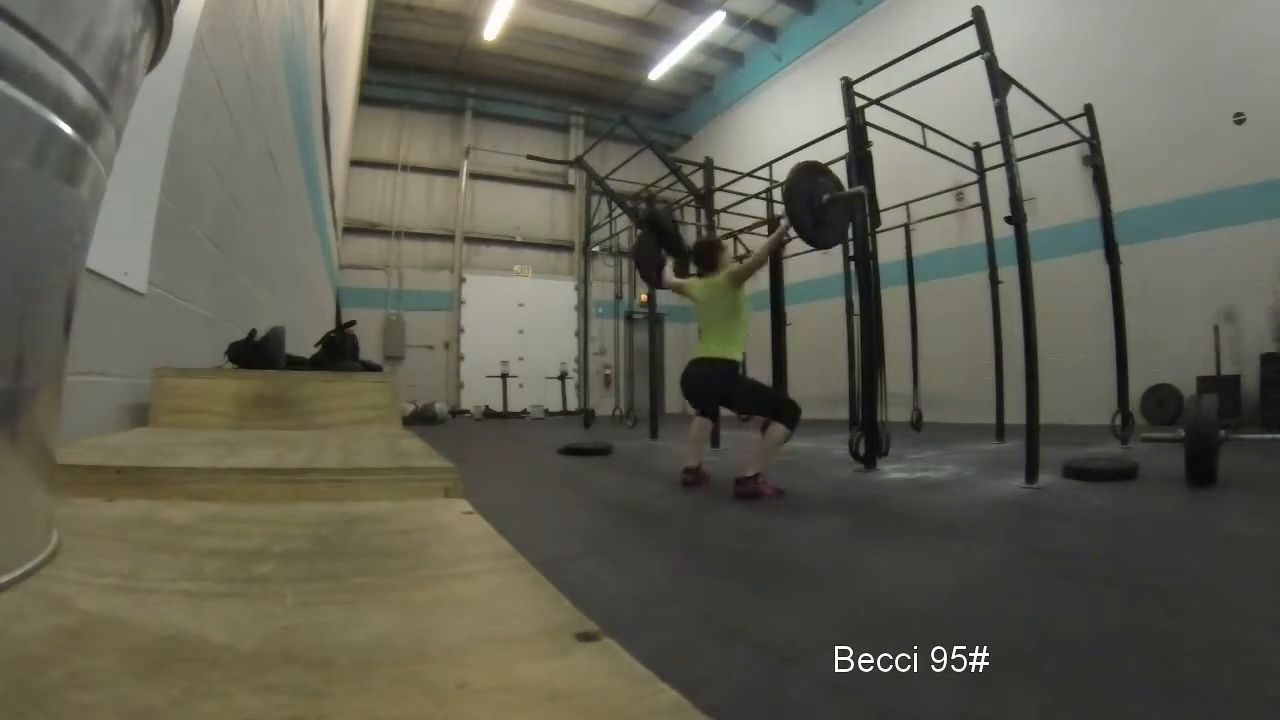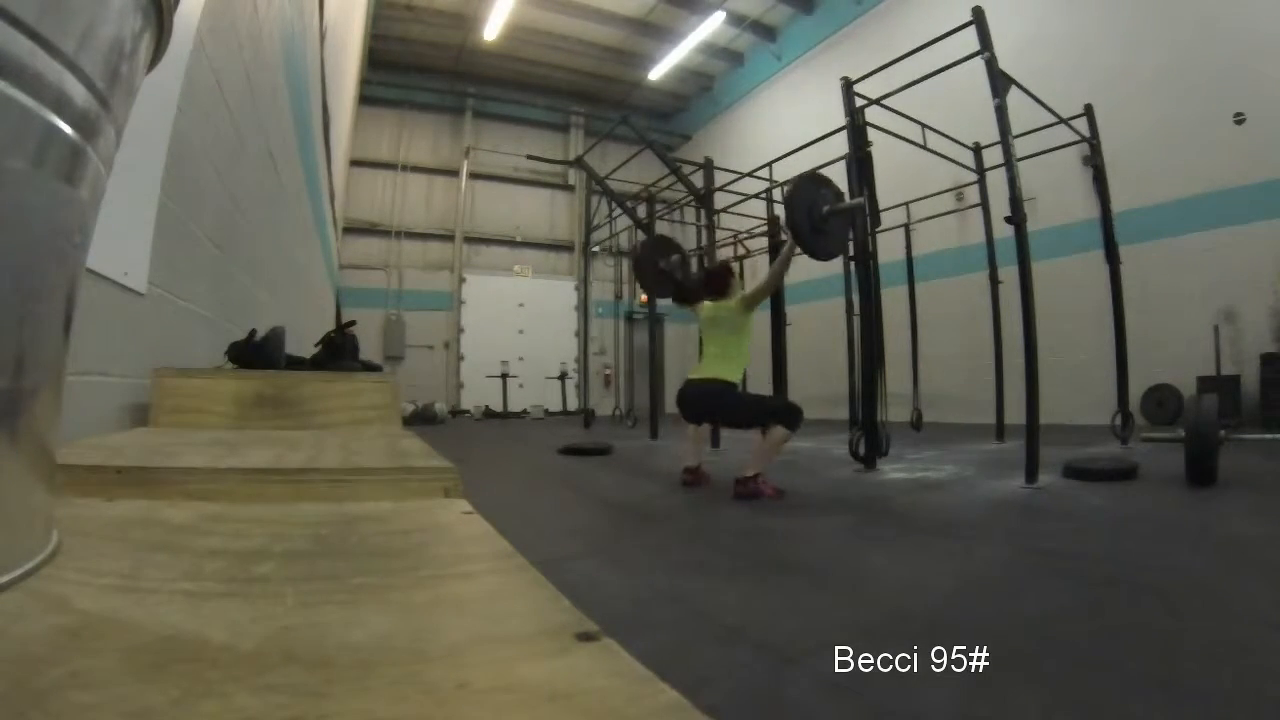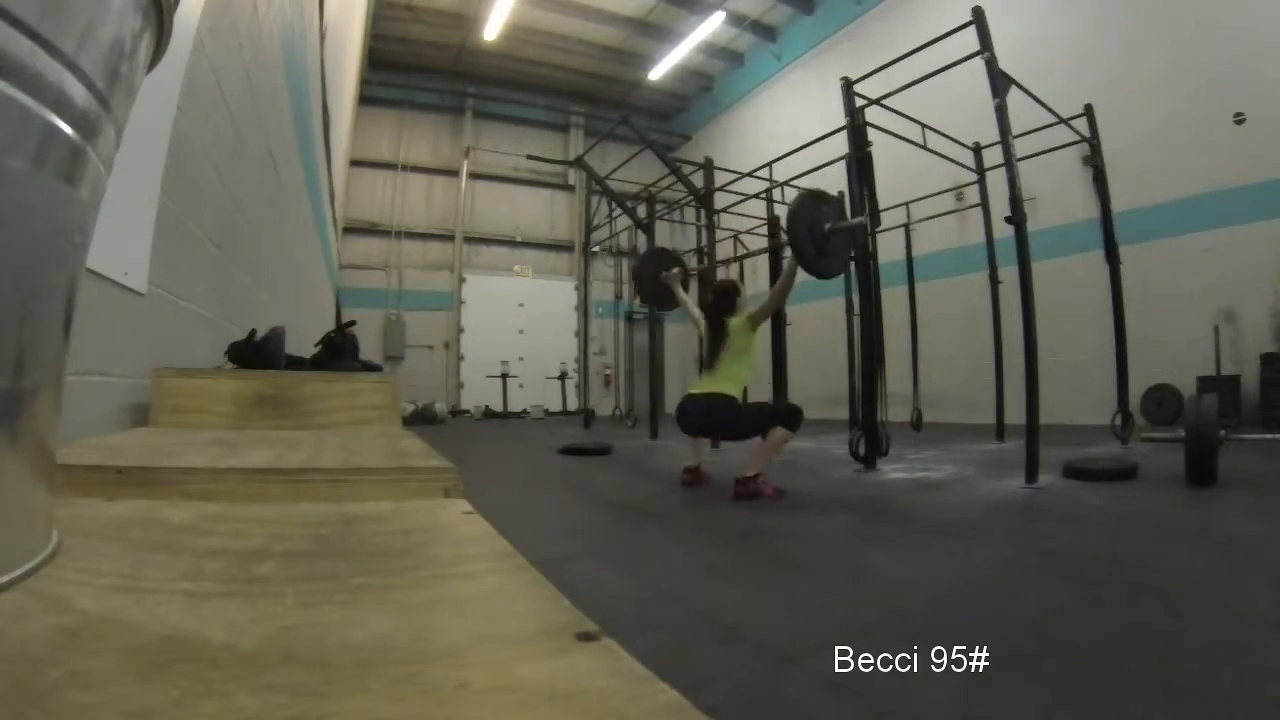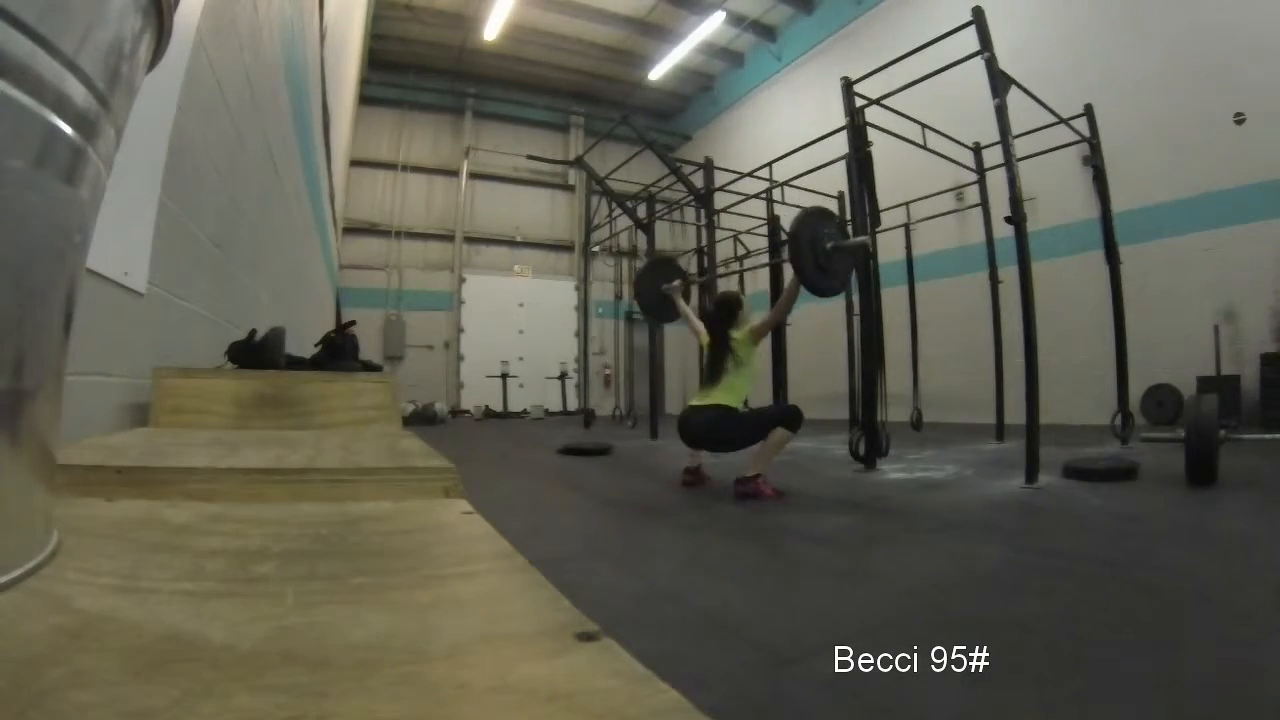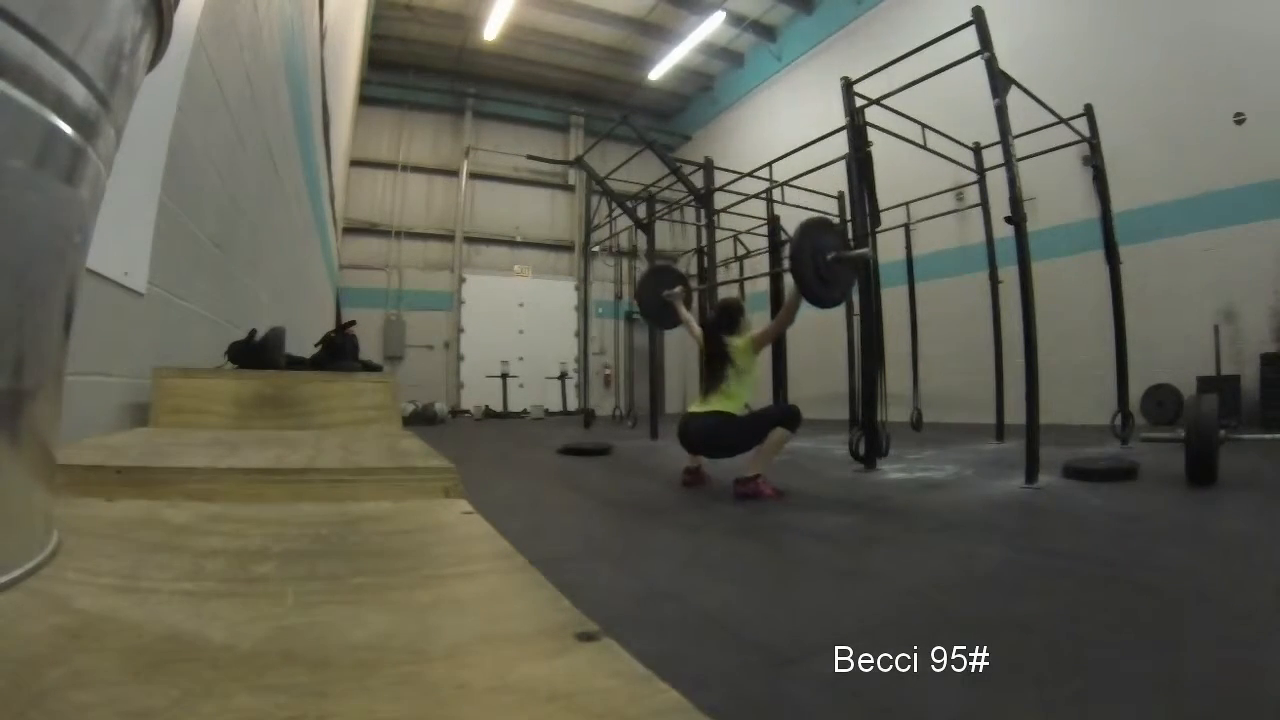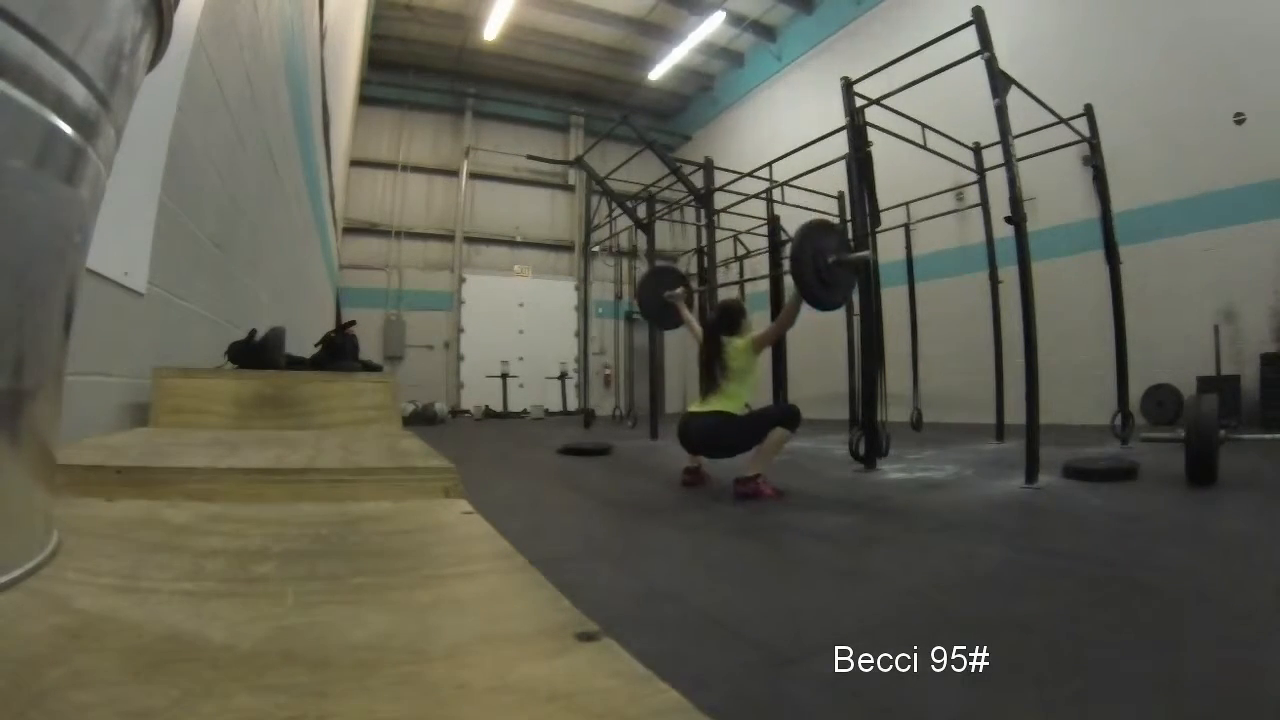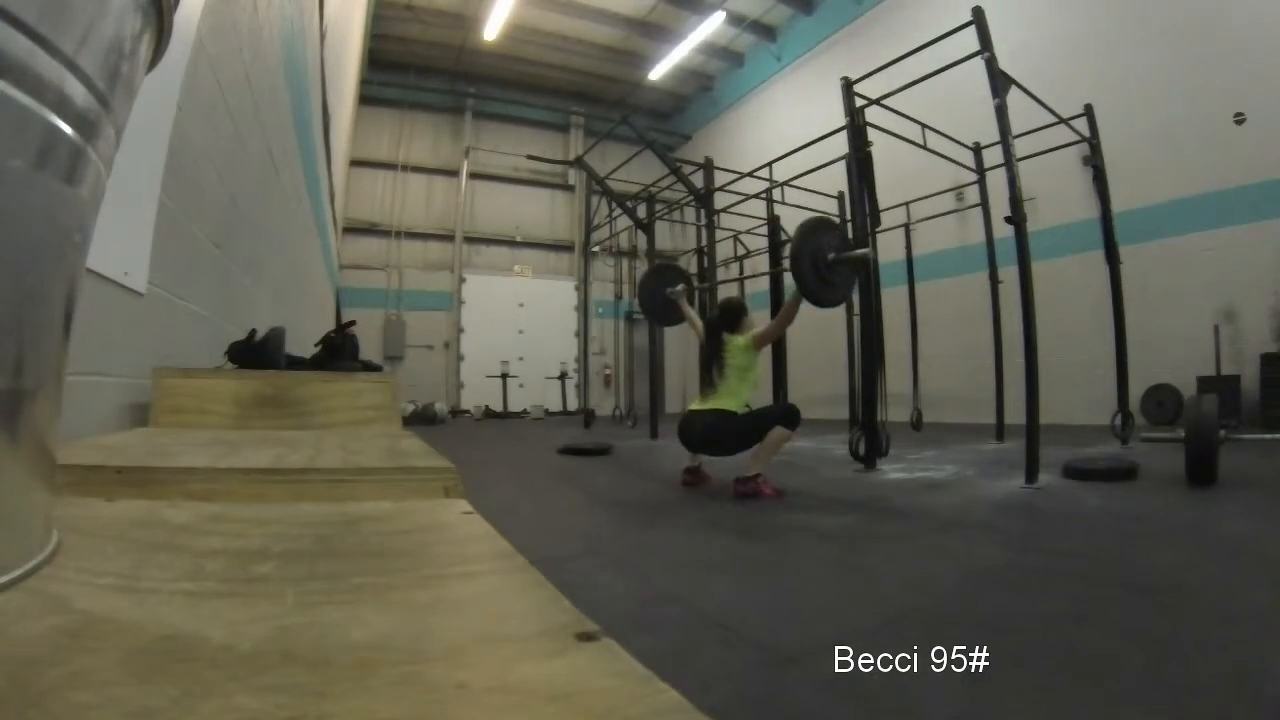
dt=0.1s
person 1, frame 1
left shoulder: (694, 286)
right shoulder: (728, 280)
left elbow: (668, 279)
right elbow: (761, 254)
right wrist: (786, 225)
left hip: (692, 376)
right hip: (721, 374)
left knee: (707, 408)
right knee: (788, 412)
left ankle: (691, 469)
right ankle: (749, 479)
person 1, frame 2
left shoulder: (705, 308)
right shoulder: (739, 306)
right elbow: (772, 279)
right wrist: (792, 242)
left hip: (688, 397)
right hip: (717, 395)
right knee: (790, 414)
left ankle: (692, 468)
right ankle: (750, 479)
person 1, frame 3
left shoulder: (708, 326)
right shoulder: (744, 325)
left elbow: (688, 305)
right elbow: (777, 296)
left wrist: (675, 283)
right wrist: (794, 259)
left hip: (687, 413)
right hip: (716, 414)
right knee: (790, 414)
left ankle: (692, 469)
right ankle: (750, 479)
person 1, frame 4
left shoulder: (709, 338)
right shoulder: (745, 338)
left elbow: (690, 316)
right elbow: (780, 312)
left wrist: (677, 295)
right wrist: (797, 275)
left hip: (688, 425)
right hip: (717, 426)
right knee: (791, 415)
left ankle: (692, 469)
right ankle: (750, 480)
person 1, frame 5
left shoulder: (710, 343)
right shoulder: (746, 346)
left elbow: (690, 322)
right elbow: (782, 321)
left wrist: (677, 301)
left hip: (688, 432)
right hip: (717, 433)
right knee: (789, 415)
left ankle: (692, 470)
right ankle: (751, 480)
person 1, frame 6
left shoulder: (711, 343)
right shoulder: (747, 347)
left elbow: (692, 323)
right elbow: (783, 323)
left wrist: (680, 302)
left hip: (687, 432)
right hip: (717, 433)
right knee: (789, 415)
left ankle: (693, 469)
right ankle: (751, 480)
person 1, frame 7
left shoulder: (714, 341)
right shoulder: (747, 344)
left elbow: (693, 320)
right elbow: (782, 321)
left wrist: (681, 299)
left hip: (688, 430)
right hip: (717, 430)
right knee: (788, 414)
left ankle: (693, 469)
right ankle: (751, 480)
